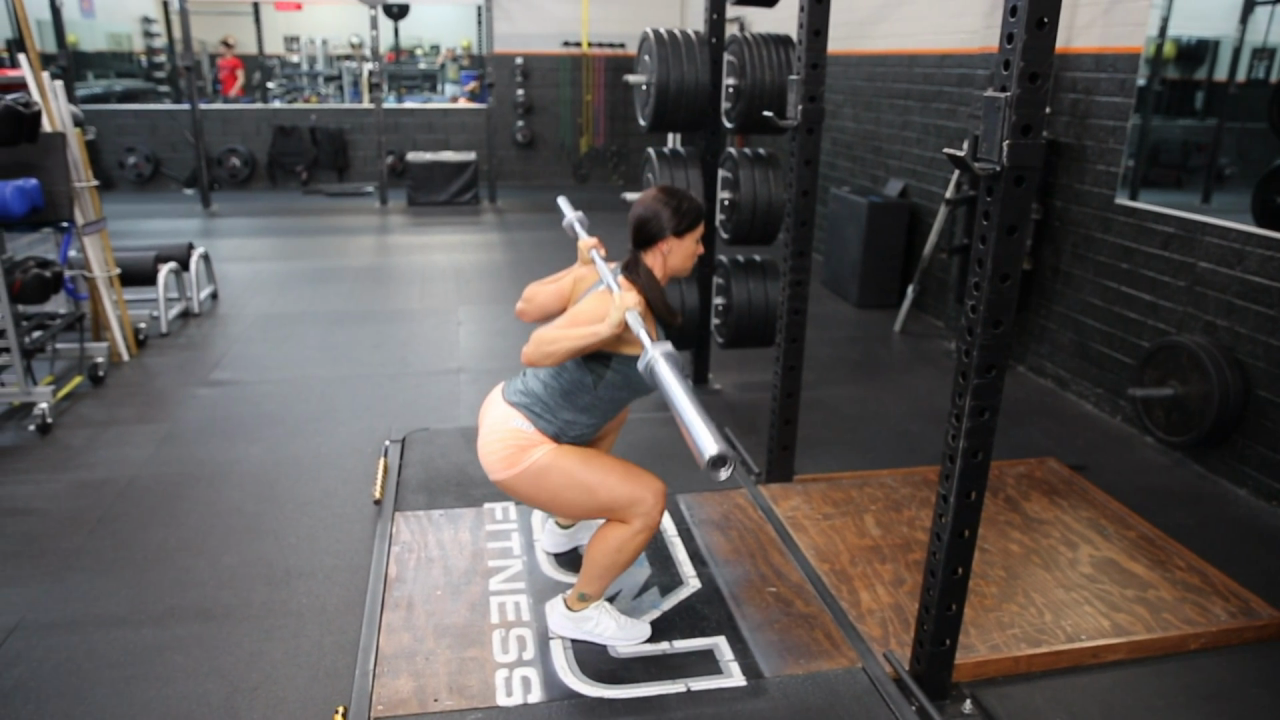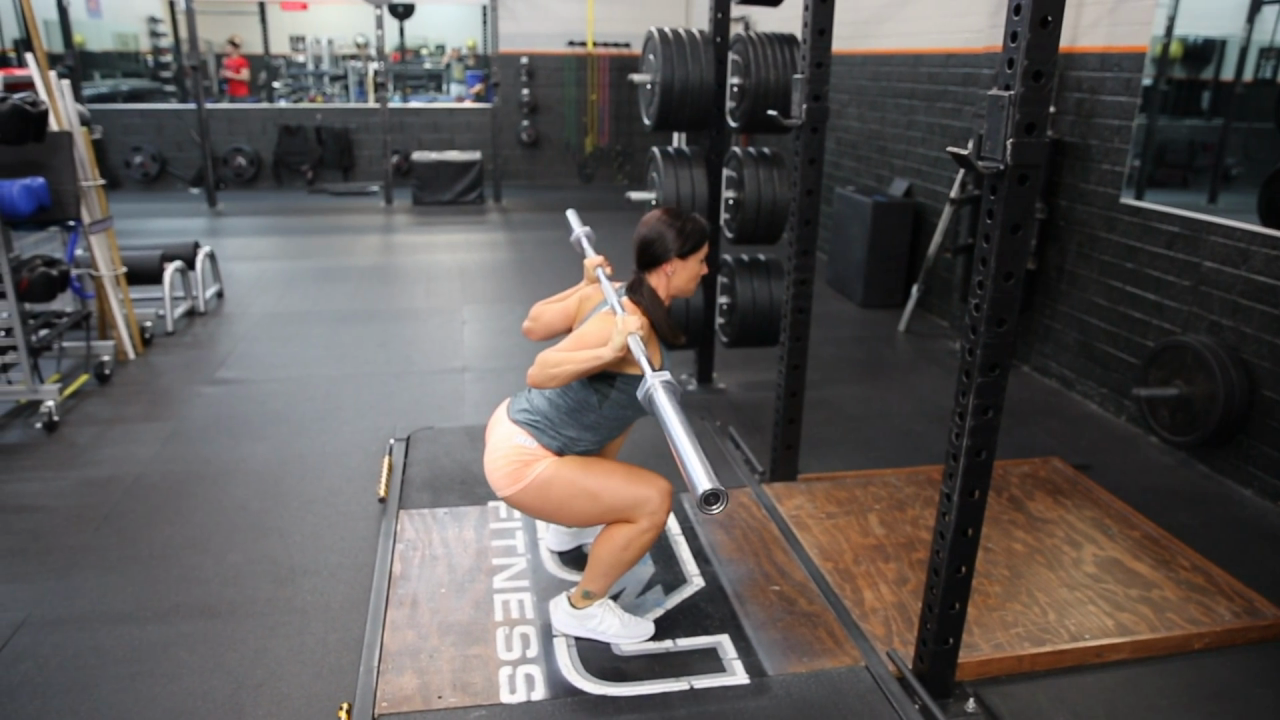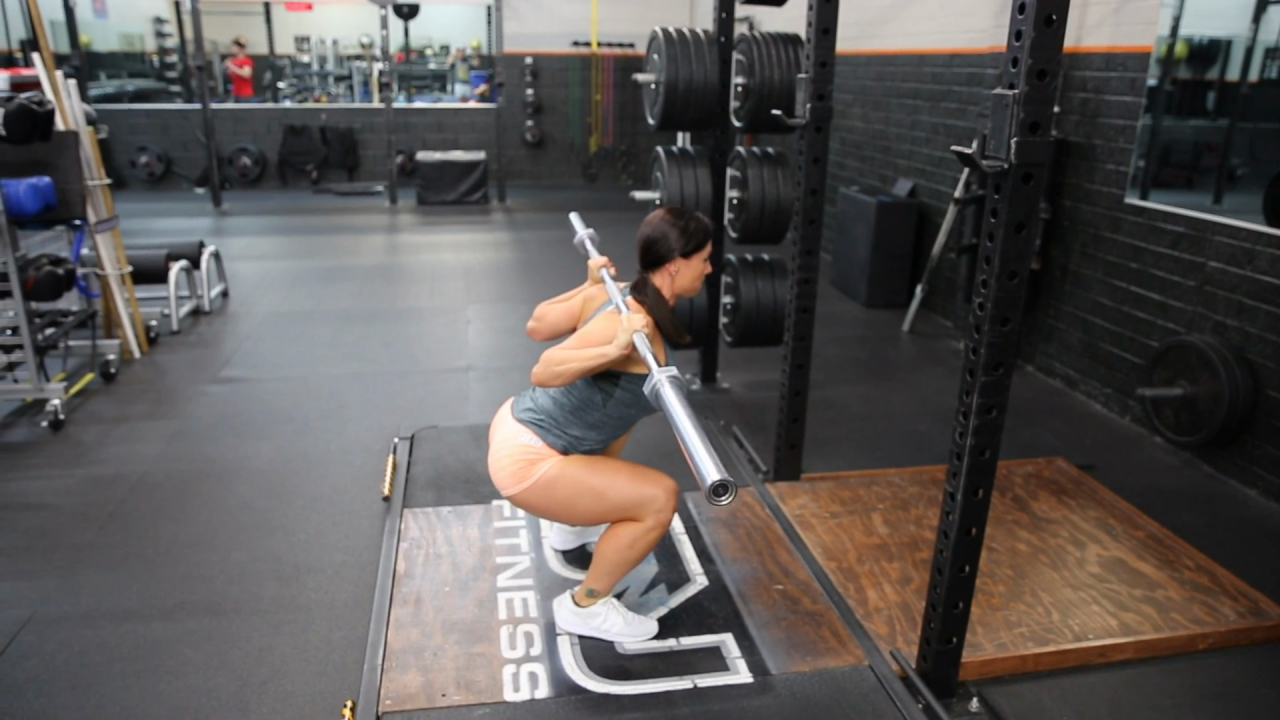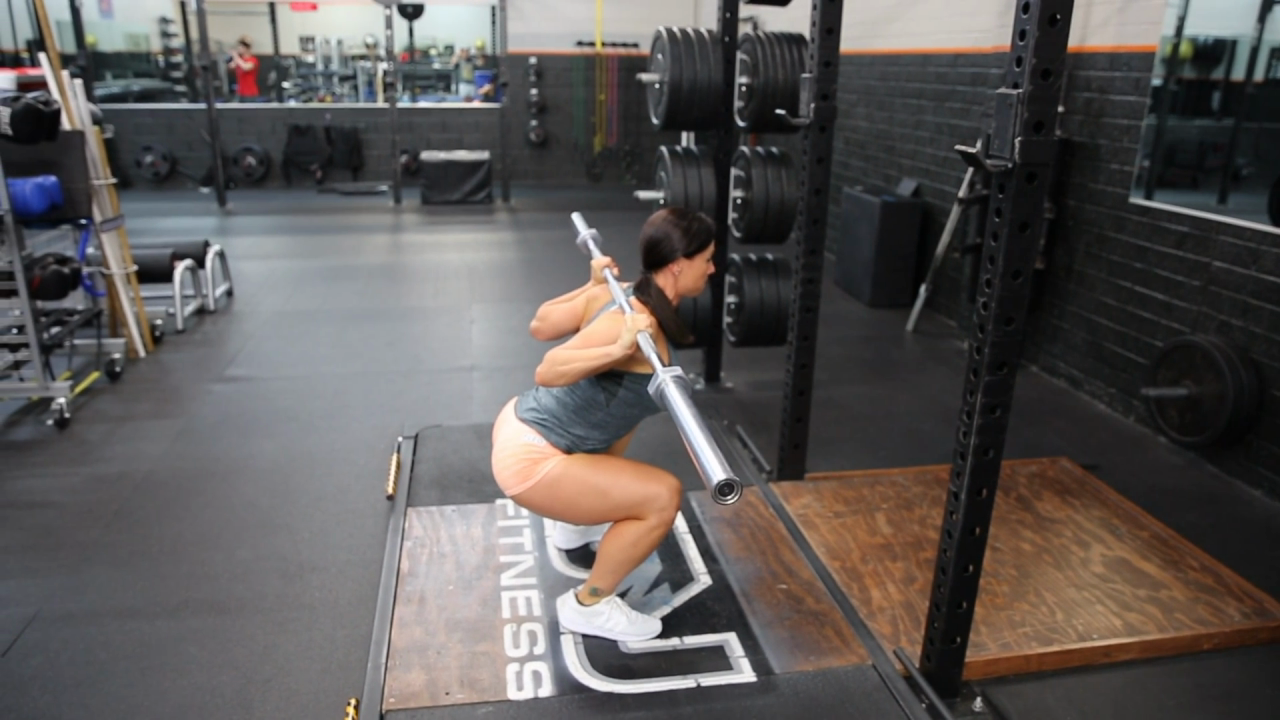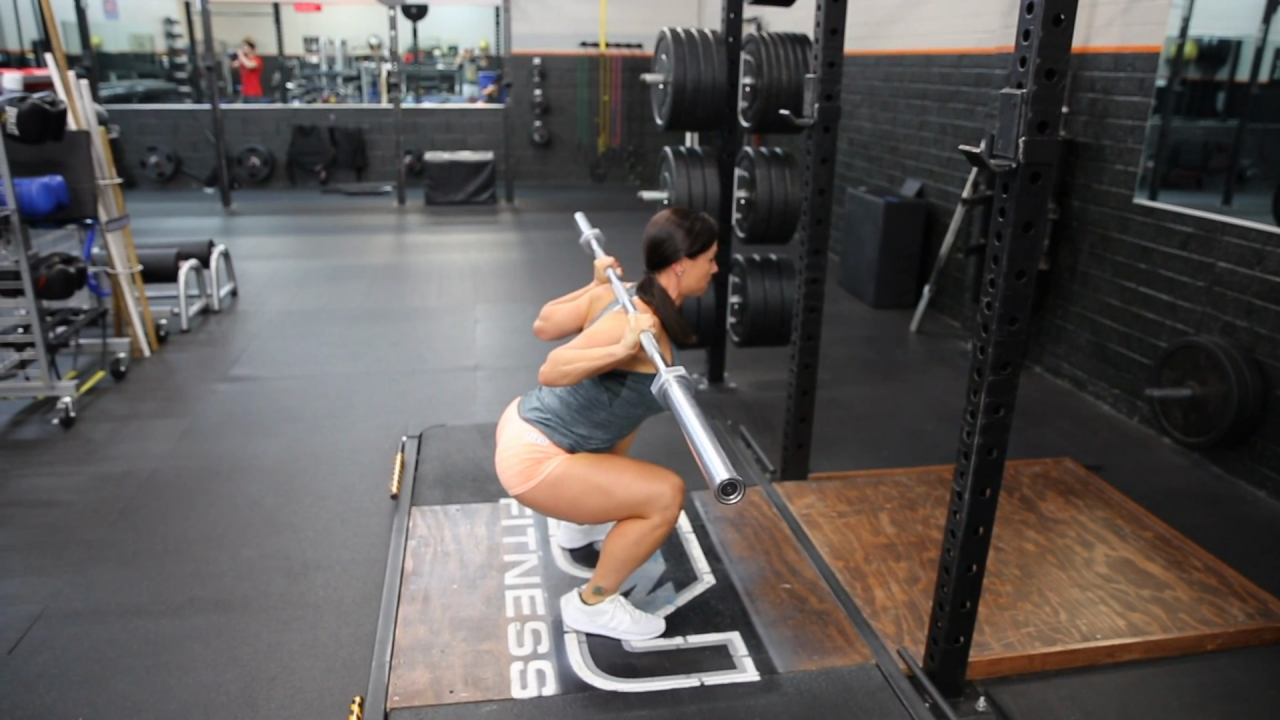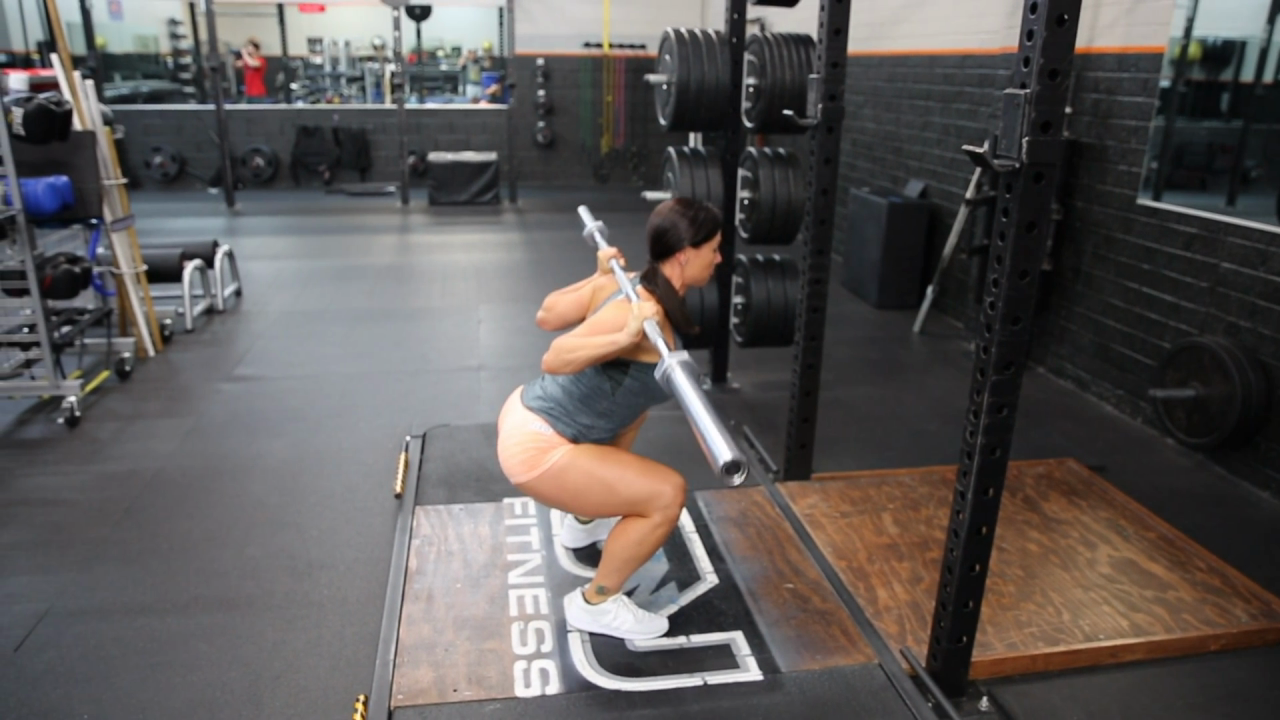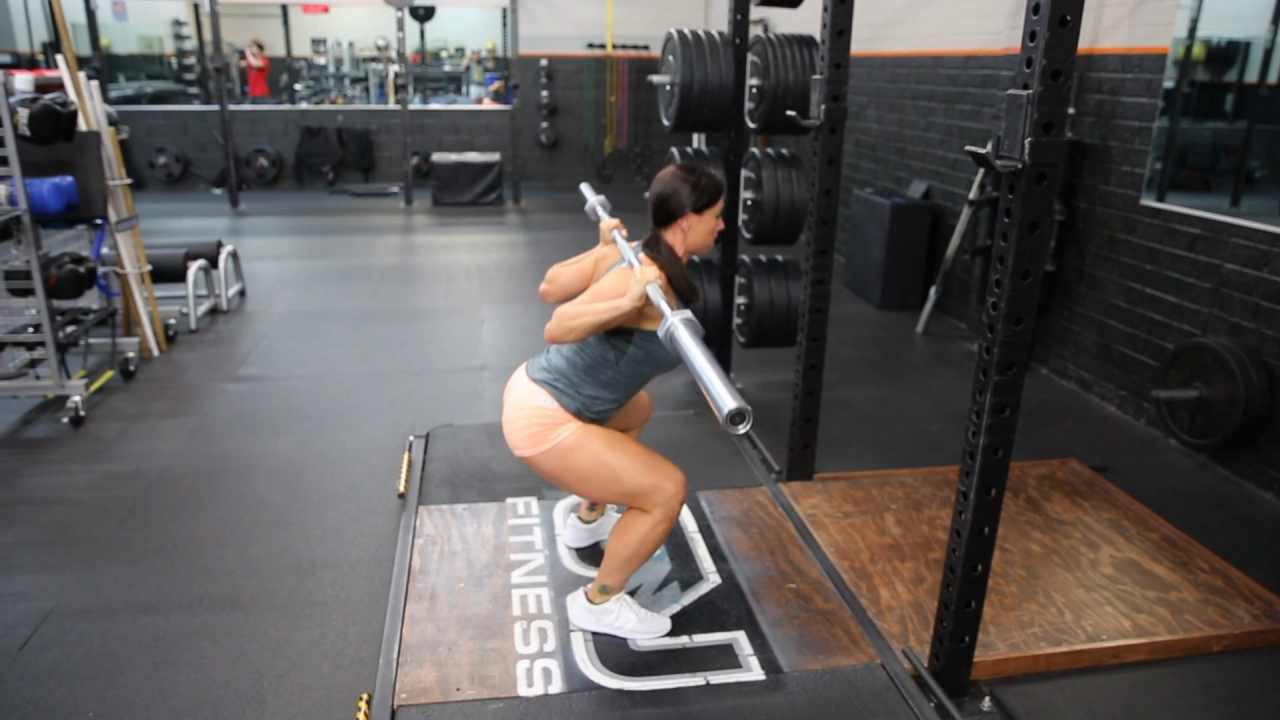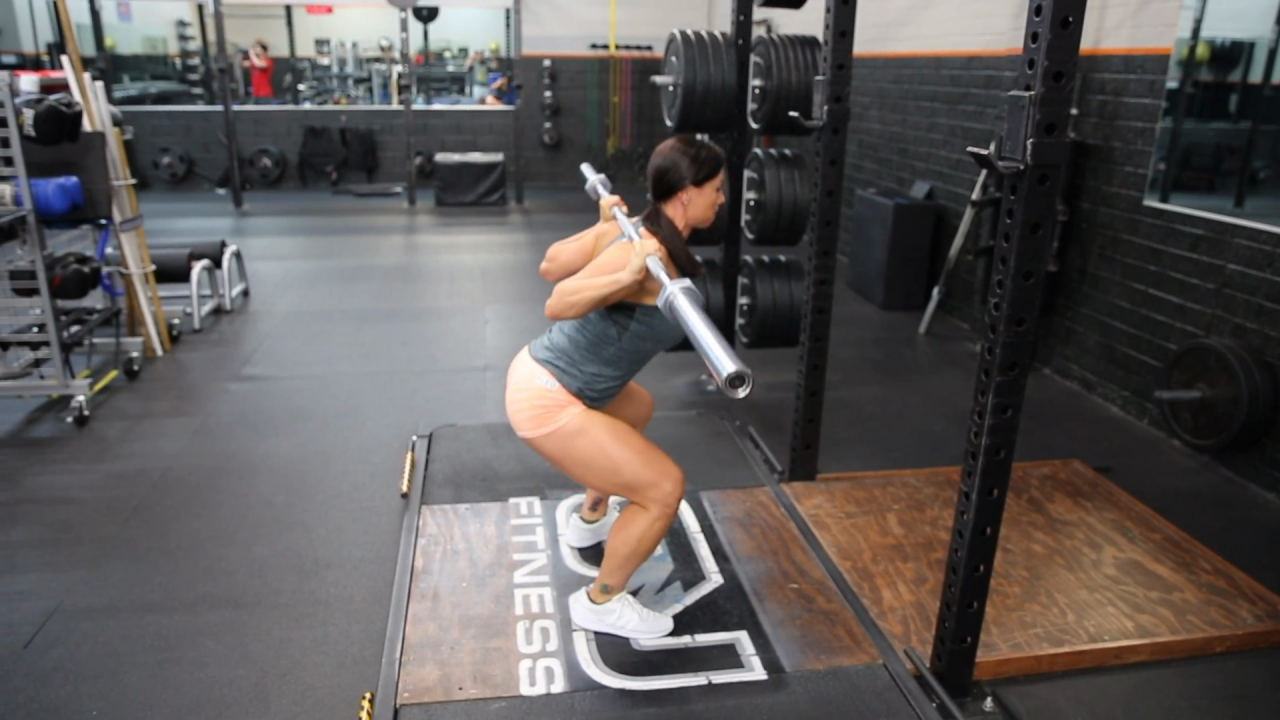
dt=0.3s
person 1, frame 1
left shoulder: (604, 275)
right shoulder: (619, 301)
left elbow: (526, 306)
right elbow: (534, 352)
left wrist: (580, 265)
right wrist: (606, 329)
left hip: (511, 411)
right hip: (516, 444)
left knee: (611, 414)
right knee: (646, 500)
left ankle: (566, 524)
right ankle: (578, 610)
person 1, frame 2
left shoulder: (609, 295)
right shoulder: (627, 323)
left elbow: (533, 324)
right elbow: (539, 373)
left wrist: (586, 284)
right wrist: (609, 352)
left hip: (516, 428)
right hip: (522, 460)
left knee: (616, 415)
right knee: (653, 500)
left ankle: (570, 524)
right ankle: (581, 608)
person 1, frame 3
left shoulder: (613, 294)
right shoulder: (631, 322)
left elbow: (537, 324)
right elbow: (544, 371)
left wrist: (590, 283)
right wrist: (616, 350)
left hip: (519, 426)
right hip: (527, 460)
left knee: (619, 413)
right knee: (659, 498)
left ankle: (573, 522)
right ankle: (585, 606)
person 1, frame 4
left shoulder: (616, 294)
right shoulder: (633, 322)
left elbow: (540, 324)
right elbow: (548, 371)
left wrist: (593, 284)
right wrist: (620, 350)
left hip: (523, 427)
right hip: (530, 459)
left knee: (622, 413)
right knee: (663, 497)
left ankle: (578, 521)
right ankle: (589, 605)
person 1, frame 5
left shoulder: (618, 294)
right shoulder: (637, 322)
left elbow: (544, 324)
right elbow: (551, 371)
left wrist: (596, 284)
right wrist: (622, 350)
left hip: (527, 426)
right hip: (534, 459)
left knee: (625, 411)
right knee: (666, 496)
left ankle: (582, 520)
right ankle: (593, 603)
person 1, frame 6
left shoulder: (623, 284)
right shoulder: (638, 311)
left elbow: (547, 315)
right elbow: (554, 360)
left wrist: (599, 275)
right wrist: (625, 338)
left hip: (530, 416)
right hip: (536, 447)
left knee: (630, 412)
right knee: (666, 494)
left ankle: (586, 519)
right ankle: (595, 604)
person 1, frame 7
left shoulder: (627, 253)
right shoulder: (642, 279)
left elbow: (549, 287)
right elbow: (557, 329)
left wrist: (602, 246)
right wrist: (628, 303)
left hip: (537, 392)
right hip: (542, 421)
left knee: (638, 409)
right knee: (666, 491)
left ankle: (590, 518)
right ankle: (599, 603)
person 1, frame 8
left shoulder: (627, 230)
right shoulder: (644, 253)
left elbow: (550, 265)
right elbow: (557, 305)
left wrist: (603, 222)
right wrist: (628, 277)
left hip: (544, 375)
right hip: (547, 401)
left knee: (639, 409)
right knee: (664, 487)
left ankle: (592, 519)
right ankle: (600, 603)
